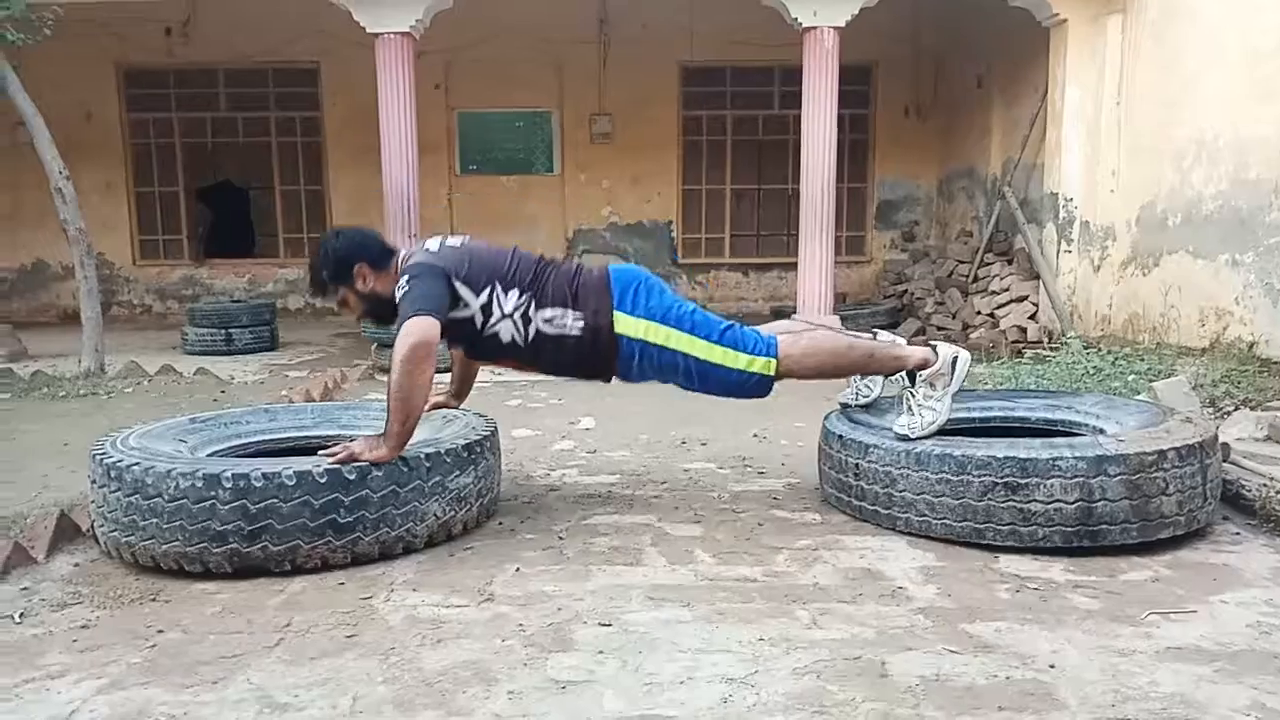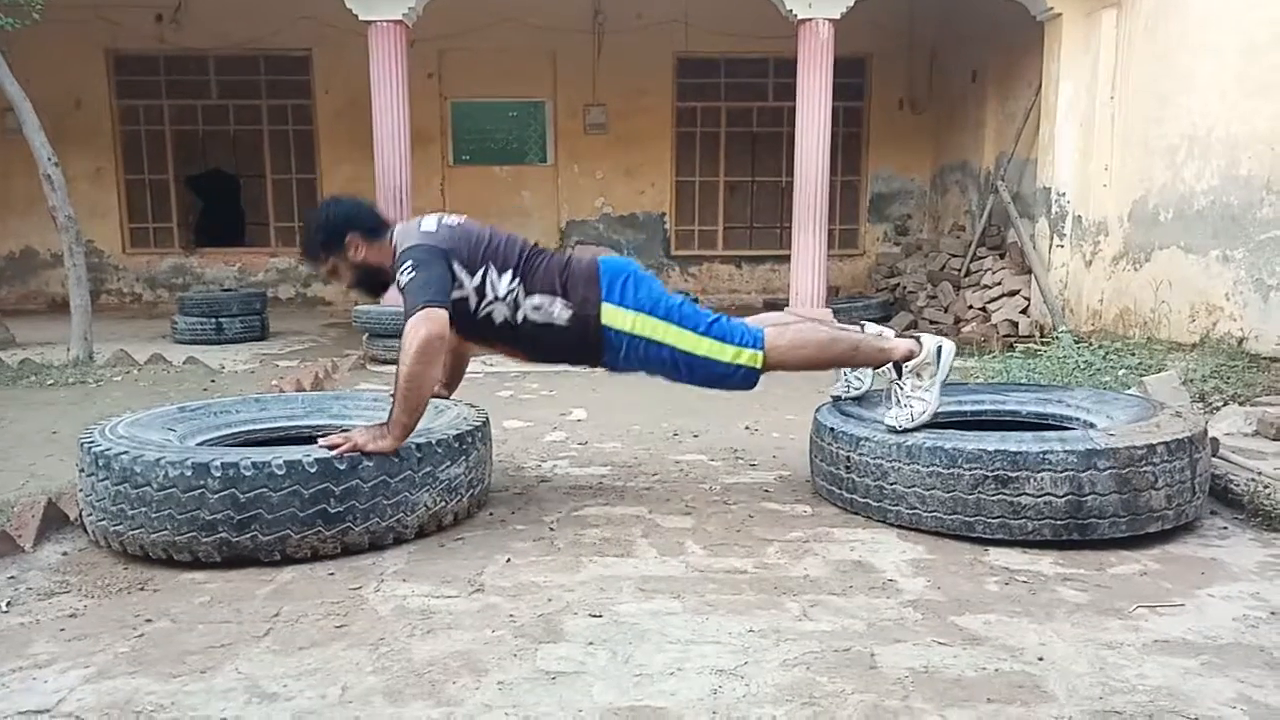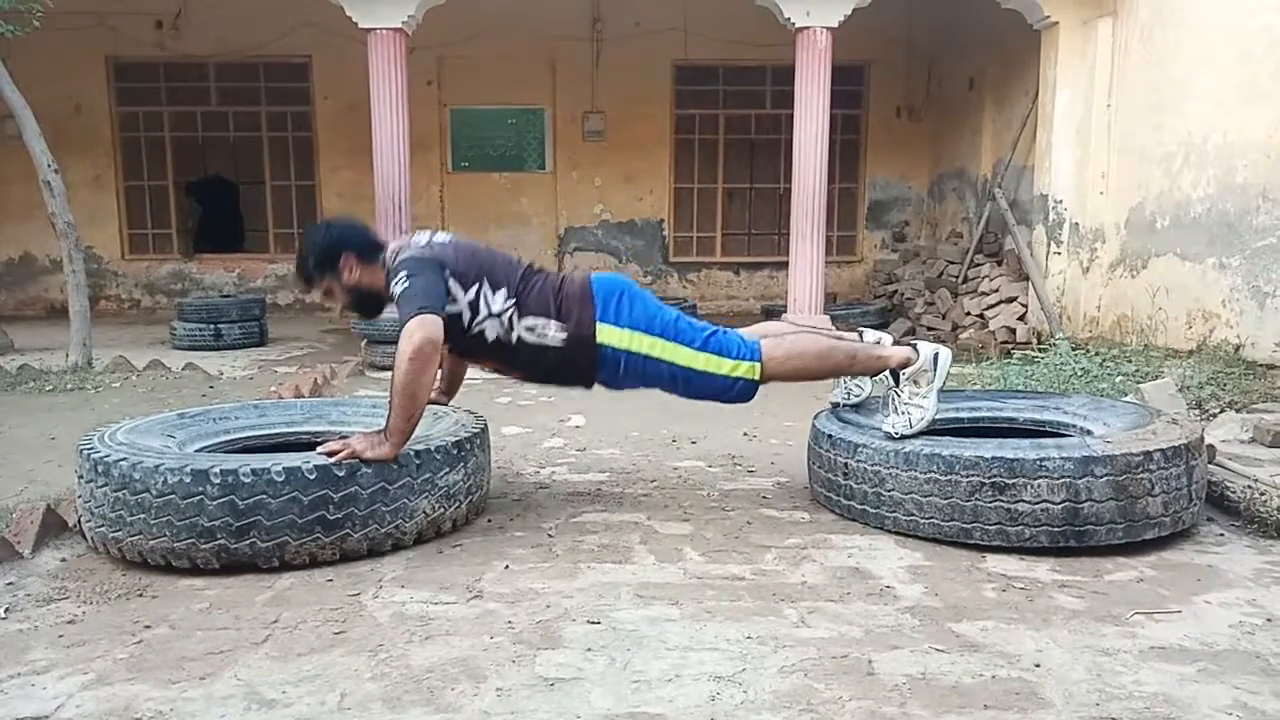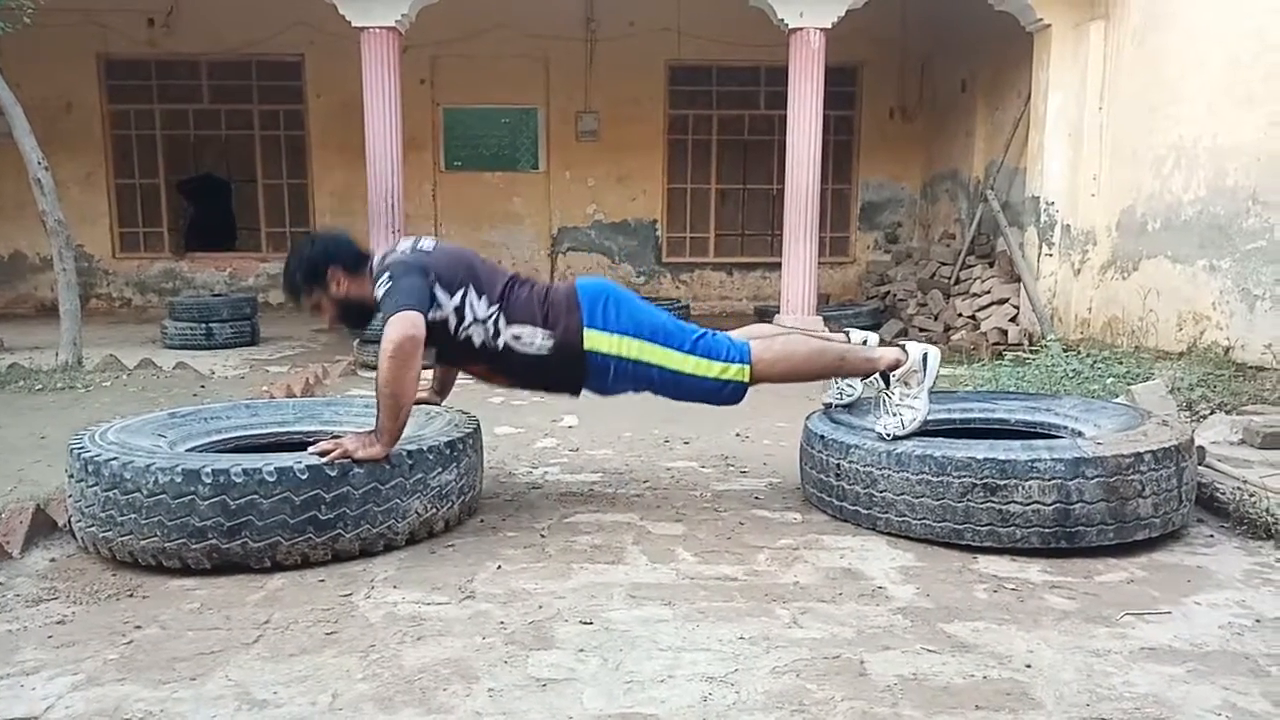
dt=1s
person 1, frame 1
left shoulder: (413, 276)
right shoulder: (436, 269)
left elbow: (418, 341)
left wrist: (390, 442)
right wrist: (457, 391)
left hip: (618, 319)
right hip: (611, 308)
left knee: (769, 357)
right knee: (754, 343)
left ankle: (926, 360)
right ankle: (872, 339)
person 1, frame 2
left shoulder: (413, 254)
right shoulder: (430, 246)
left elbow: (427, 334)
right elbow: (460, 320)
left wrist: (392, 432)
right wrist: (444, 387)
left hip: (606, 309)
right hip: (600, 297)
left knee: (759, 352)
right knee: (742, 335)
left ankle: (909, 352)
right ankle: (865, 336)
person 1, frame 3
left shoulder: (406, 271)
right shoulder: (421, 260)
left elbow: (422, 340)
left wrist: (390, 439)
right wrist: (443, 390)
left hip: (603, 327)
right hip: (597, 314)
left knee: (754, 360)
right knee: (743, 345)
left ankle: (905, 360)
right ankle: (861, 340)
person 1, frame 4
left shoulder: (392, 277)
right shoulder: (411, 266)
left elbow: (402, 336)
left wrist: (382, 438)
right wrist: (437, 388)
left hip: (591, 332)
right hip: (585, 317)
left knee: (743, 361)
right knee: (731, 348)
left ankle: (897, 360)
right ankle: (851, 342)
